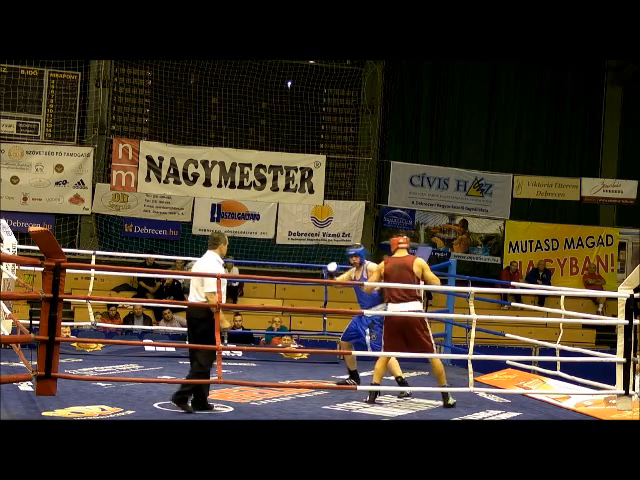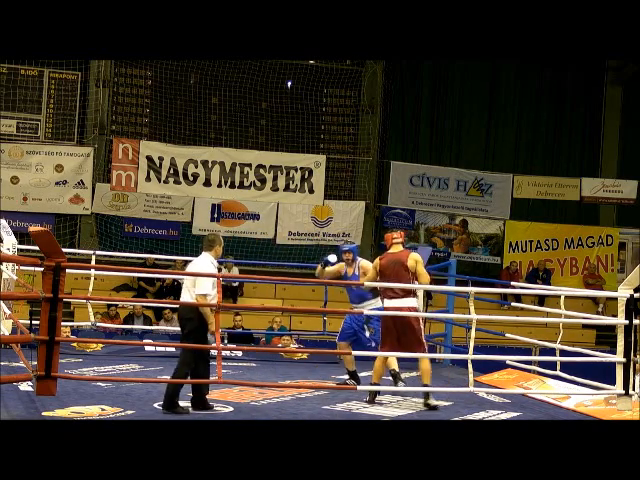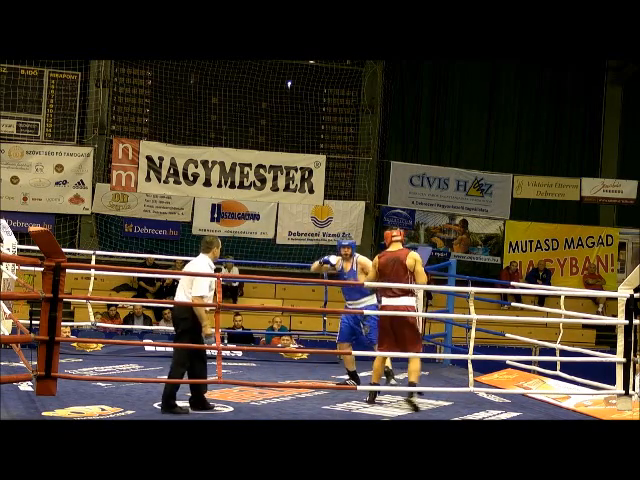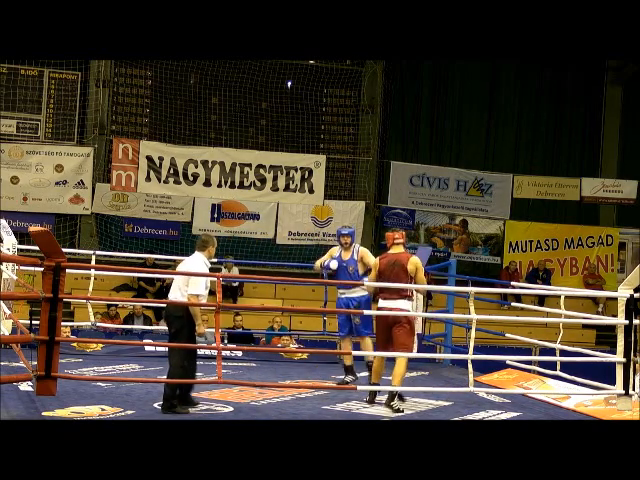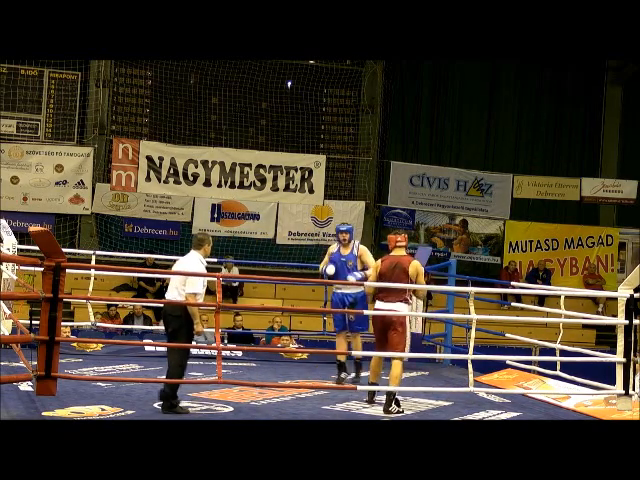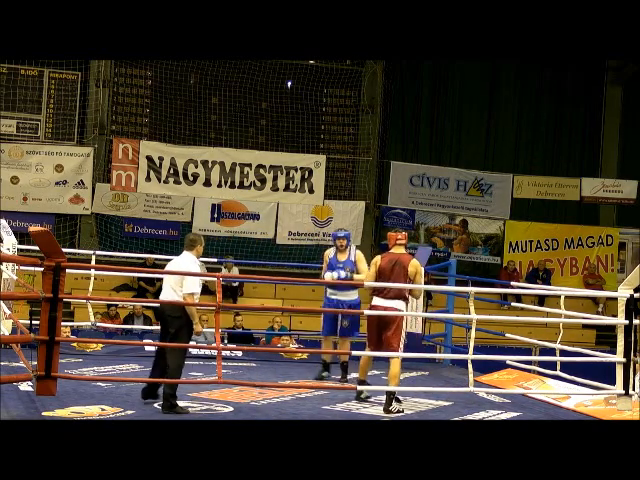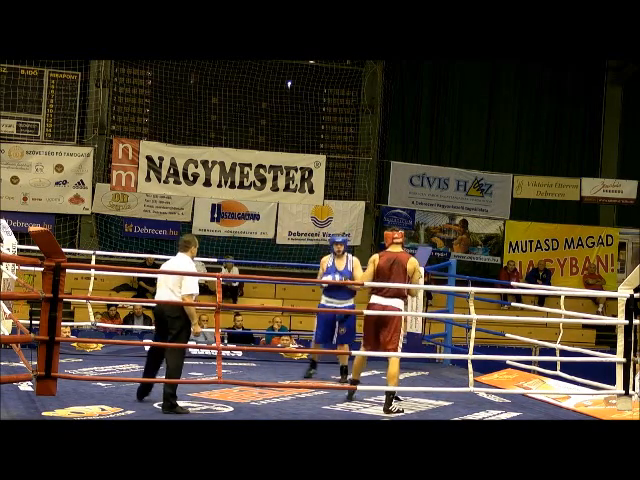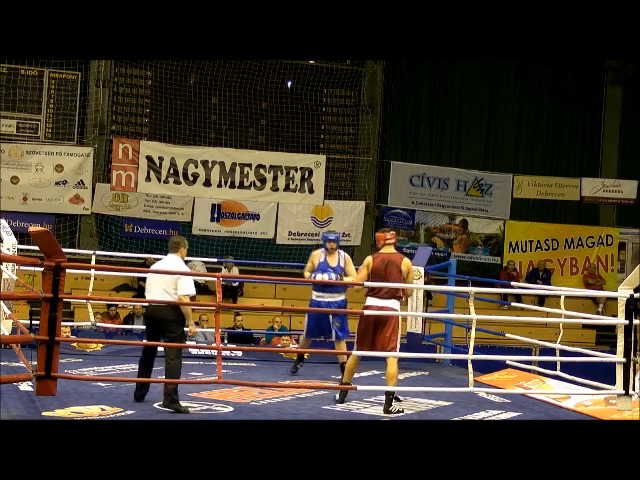
dt=0.1s
person 1, frame 1
left shoulder: (384, 264)
right shoulder: (418, 262)
left elbow: (368, 288)
right elbow: (436, 285)
left hip: (392, 313)
right hip: (414, 312)
left knee: (386, 353)
right knee: (431, 354)
left ankle: (372, 393)
right ankle: (445, 395)
person 1, frame 2
left shoulder: (379, 261)
right shoulder: (414, 257)
left elbow: (366, 284)
right elbow: (425, 282)
left hip: (389, 309)
right hip: (409, 308)
left knee: (384, 352)
right knee: (421, 352)
left ankle: (372, 393)
right ankle: (427, 395)
person 1, frame 3
left shoulder: (378, 259)
right shoulder: (412, 256)
left elbow: (368, 284)
right elbow: (422, 282)
left hip: (386, 307)
right hip: (407, 307)
left knee: (383, 352)
right knee: (414, 351)
left ankle: (372, 393)
right ankle: (411, 392)
person 1, frame 4
left shoulder: (379, 260)
right shoulder: (413, 260)
left elbow: (370, 288)
left hip: (383, 309)
right hip: (402, 311)
left knee: (381, 352)
right knee: (402, 355)
left ankle: (372, 393)
right ankle: (392, 397)
person 1, frame 5
left shoulder: (380, 262)
right shoulder: (415, 265)
left elbow: (369, 290)
right elbow: (421, 295)
left hip: (379, 310)
right hip: (399, 313)
left knee: (379, 352)
right knee: (398, 357)
left ankle: (371, 391)
right ankle: (390, 401)
person 1, frame 6
left shoulder: (379, 259)
right shoulder: (414, 263)
right elbow: (416, 294)
left hip: (376, 307)
right hip: (396, 310)
left knee: (370, 349)
right knee: (395, 355)
left ankle: (361, 389)
right ankle: (390, 401)
person 1, frame 7
left shoulder: (377, 258)
right shoulder: (412, 261)
left elbow: (364, 283)
right elbow: (413, 292)
left hip: (375, 305)
right hip: (395, 308)
left knee: (365, 349)
right knee: (394, 354)
left ankle: (352, 387)
right ankle: (389, 401)
person 1, frame 8
left shoulder: (370, 260)
right shoulder: (405, 262)
left elbow: (358, 286)
right elbow: (408, 292)
left hip: (370, 307)
right hip: (391, 310)
left knee: (358, 351)
right knee: (391, 355)
left ankle: (342, 391)
right ankle: (389, 402)
person 2, frame 1
left shoulder: (201, 262)
right shoulder: (213, 265)
right elbow: (211, 297)
right wrist: (222, 319)
left hip: (195, 311)
right hip: (204, 313)
left knee: (199, 356)
right knee: (204, 358)
left ankle: (200, 401)
right ankle: (182, 395)
person 2, frame 2
left shoulder: (197, 263)
right shoulder: (206, 267)
right elbow: (201, 299)
right wrist: (211, 321)
left hip: (186, 311)
right hip: (195, 314)
left knee: (201, 357)
right knee: (189, 358)
left ankle: (200, 399)
right ankle: (170, 400)
person 2, frame 3
left shoulder: (194, 264)
right shoulder: (204, 269)
right elbow: (197, 300)
right wrist: (206, 325)
left hip: (181, 311)
right hip: (187, 314)
left knee: (197, 357)
right knee: (182, 358)
left ankle: (198, 399)
right ankle: (168, 402)
person 2, frame 4
left shoulder: (189, 262)
right shoulder: (200, 267)
right elbow: (192, 299)
right wrist: (199, 323)
left hip: (175, 309)
right hip: (182, 312)
left knee: (188, 355)
right knee: (179, 357)
left ankle: (184, 395)
right ankle: (170, 402)
person 2, frame 5
left shoulder: (182, 261)
right shoulder: (197, 266)
right elbow: (190, 297)
right wrist: (197, 322)
left hip: (169, 307)
right hip: (181, 311)
left knee: (174, 353)
right knee: (178, 356)
left ankle: (168, 392)
right ankle: (169, 402)
person 2, frame 6
left shoulder: (174, 262)
right shoulder: (192, 266)
right elbow: (188, 298)
right wrist: (196, 322)
left hip: (165, 308)
right hip: (178, 312)
left knee: (163, 352)
right knee: (176, 355)
left ankle: (150, 390)
right ankle: (169, 402)
person 2, frame 7
left shoulder: (166, 265)
right shoulder: (189, 267)
right elbow: (187, 298)
right wrist: (195, 322)
left hip: (160, 309)
right hip: (176, 312)
left knee: (156, 351)
right knee: (175, 356)
left ankle: (143, 389)
right ankle: (169, 400)
person 2, frame 8
left shoulder: (155, 266)
right shoulder: (182, 268)
left elbow: (148, 293)
right elbow: (183, 299)
right wrist: (190, 322)
left hip: (152, 310)
right hip: (170, 312)
left knee: (148, 351)
right knee: (173, 356)
left ankle: (140, 391)
right ankle: (170, 398)
person 3, frame 1
left shoulder: (371, 268)
right shoulder: (352, 272)
right elbow: (336, 282)
right wrist: (330, 272)
left hip: (377, 315)
right hip: (363, 315)
left knee: (382, 351)
right knee: (344, 342)
left ankle: (403, 384)
right ankle: (354, 377)
person 3, frame 2
left shoulder: (364, 265)
right shoulder: (342, 267)
right elbow: (321, 275)
right wrist: (323, 264)
left hip: (372, 311)
right hip: (356, 312)
left knee: (380, 346)
right knee: (342, 343)
left ankle: (398, 379)
right ankle: (353, 378)
person 3, frame 3
left shoulder: (362, 261)
right shoulder: (337, 262)
right elbow: (314, 269)
right wrist: (323, 261)
left hip: (367, 308)
right hip: (350, 309)
left knee: (375, 343)
right knee: (343, 343)
left ankle: (389, 376)
right ankle: (353, 377)
person 3, frame 4
left shoulder: (361, 251)
right shoulder: (334, 251)
right elbow: (317, 266)
right wrist: (325, 264)
left hip: (359, 298)
right hip: (342, 298)
left knee: (363, 334)
right knee: (344, 336)
left ankle: (371, 370)
right ankle: (349, 373)
person 3, frame 5
left shoulder: (360, 249)
right shoulder: (332, 249)
right elbow: (322, 266)
left wrist: (362, 275)
right wrist: (325, 269)
left hip: (356, 295)
right hip: (338, 294)
left knee: (355, 332)
right knee: (340, 332)
left ankle: (358, 368)
right ankle: (342, 370)
person 3, frame 6
left shoulder: (357, 254)
right shoulder: (328, 253)
left elbow: (366, 277)
right elbow: (324, 273)
left wrist: (347, 276)
right wrist: (326, 277)
left hip: (350, 301)
right hip: (332, 299)
left knee: (345, 336)
right knee: (327, 335)
left ankle: (344, 371)
right ankle: (325, 369)
person 3, frame 7
left shoulder: (353, 261)
right shoulder: (325, 261)
right elbow: (320, 279)
left wrist: (343, 280)
right wrist: (324, 281)
left hip: (346, 307)
right hip: (327, 306)
left knee: (343, 342)
right knee: (318, 340)
left ankle: (344, 373)
right ankle: (312, 365)
person 3, frame 8
left shoulder: (345, 258)
right shoulder: (316, 255)
left elbow: (353, 279)
right elbow: (306, 273)
left wrist: (338, 278)
right wrist: (313, 278)
left hip: (337, 302)
right hip: (318, 301)
left knee: (340, 338)
right knee: (308, 335)
left ankle: (345, 371)
right ankle: (299, 359)
